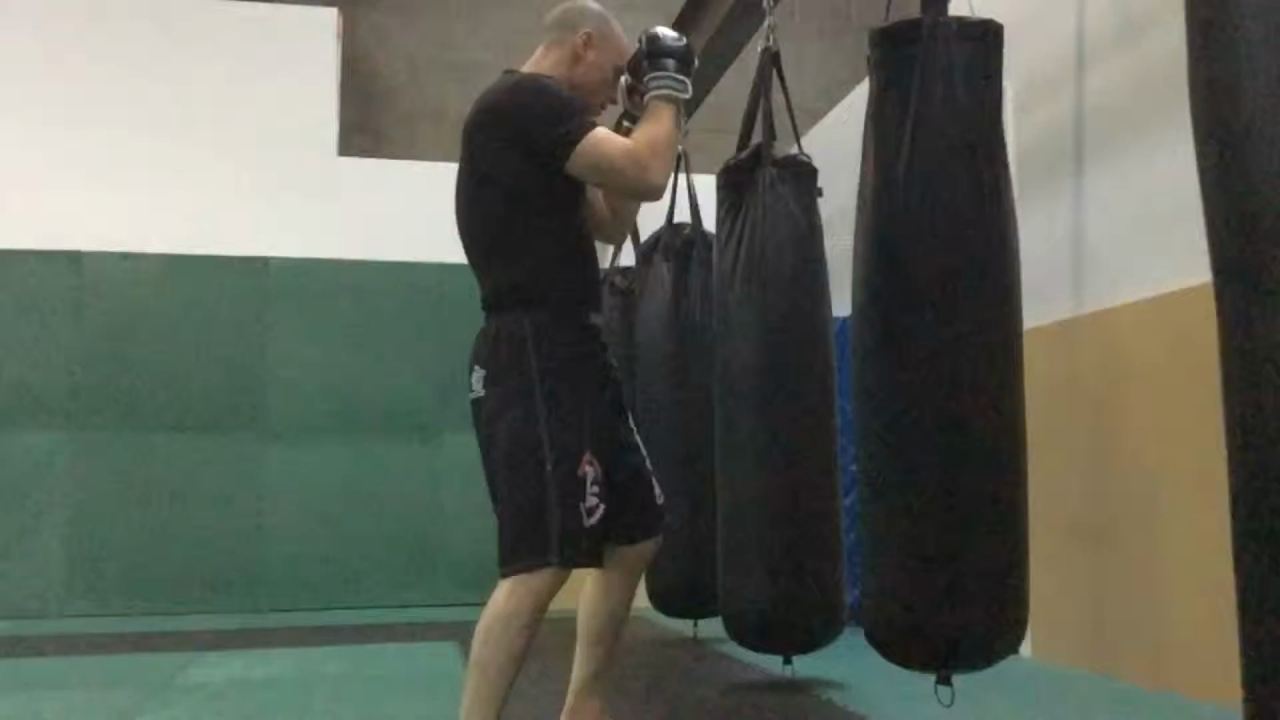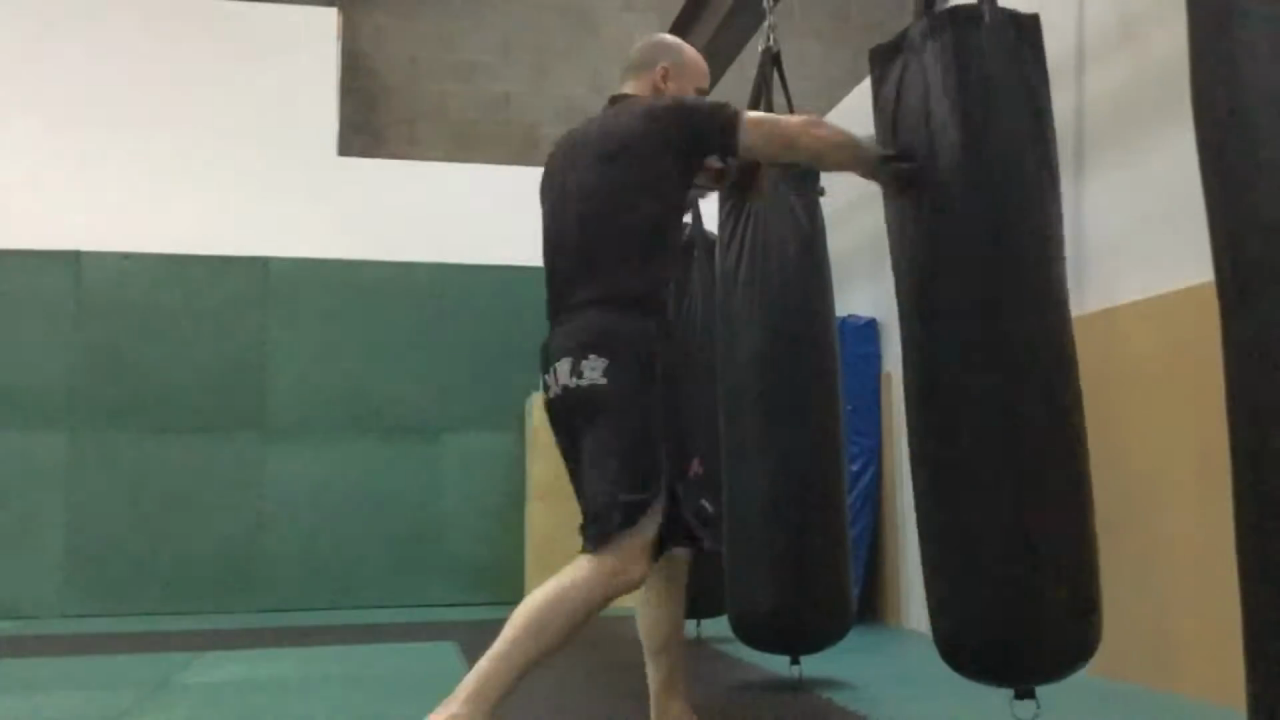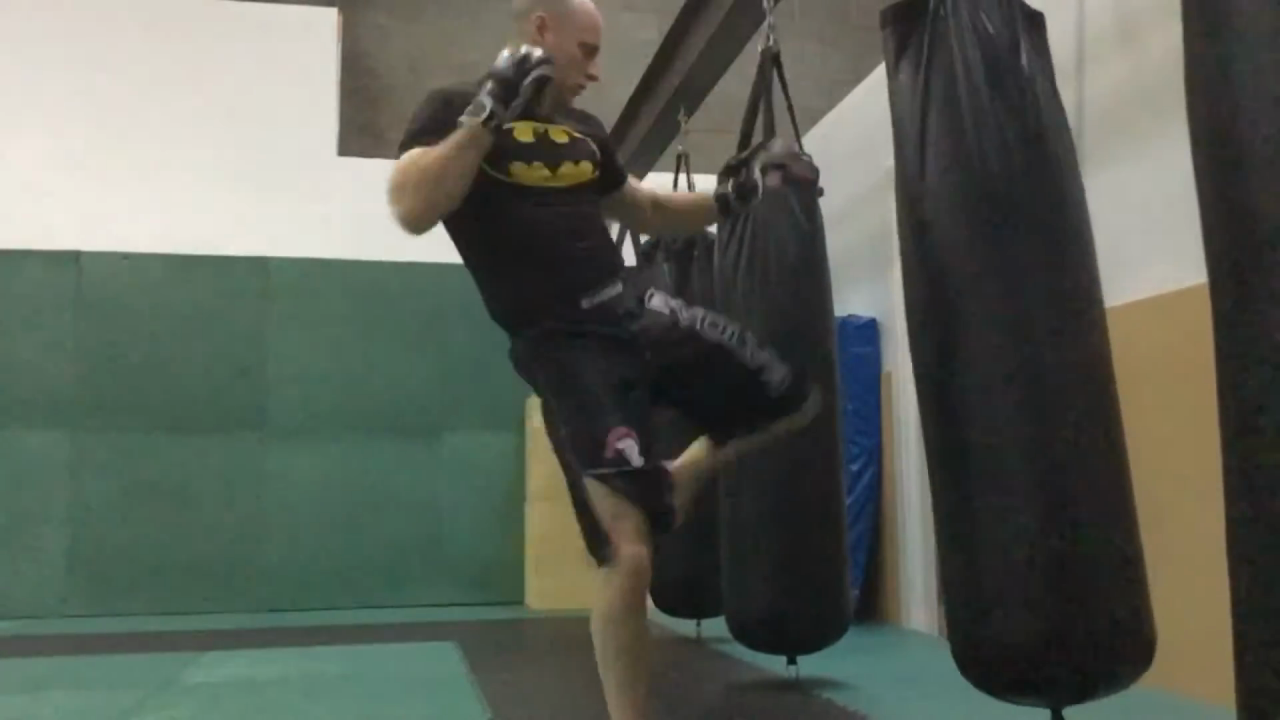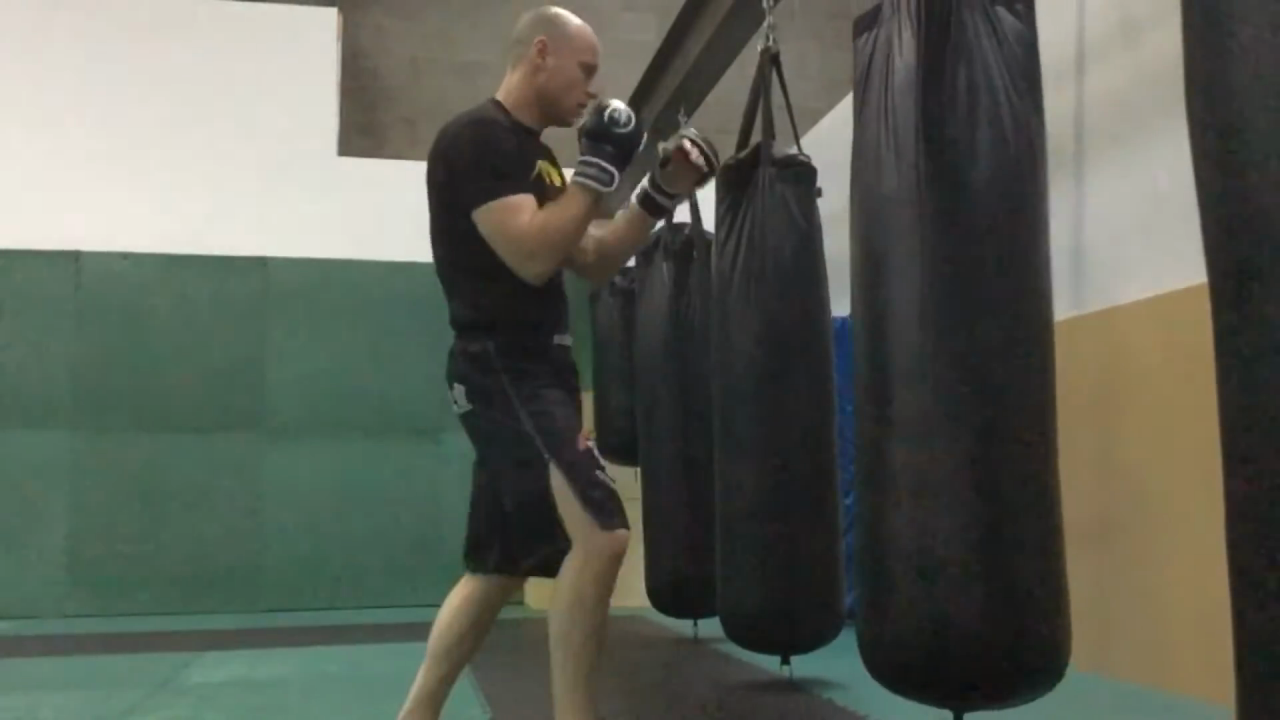
dt=0.7s
person 1, frame 1
left shoulder: (538, 121)
right shoulder: (523, 99)
left elbow: (612, 223)
right elbow: (642, 176)
left wrist: (649, 108)
right wrist: (670, 88)
left hip: (572, 352)
right hip: (534, 354)
left knee: (631, 540)
right knee: (543, 561)
person 1, frame 2
left shoulder: (578, 149)
right shoulder: (670, 122)
right elbow: (796, 137)
left wrist: (682, 172)
right wrist: (877, 157)
left hip: (586, 358)
right hip: (620, 355)
left knee: (667, 546)
right knee: (622, 558)
person 1, frame 3
left shoulder: (581, 127)
right shoulder: (448, 111)
left elbow: (649, 211)
right elbow: (413, 209)
left wrist: (738, 195)
right wrist: (489, 108)
left hip: (637, 313)
right hip: (566, 350)
left knee: (785, 404)
right knee: (629, 557)
left ankle: (667, 485)
person 1, frame 4
left shoulder: (532, 155)
right shoulder: (476, 138)
left elbow: (595, 259)
right elbow: (532, 259)
left wrist: (660, 193)
right wrist: (599, 167)
left hip: (534, 371)
right hip: (502, 376)
left knee: (498, 568)
right knee: (601, 538)
